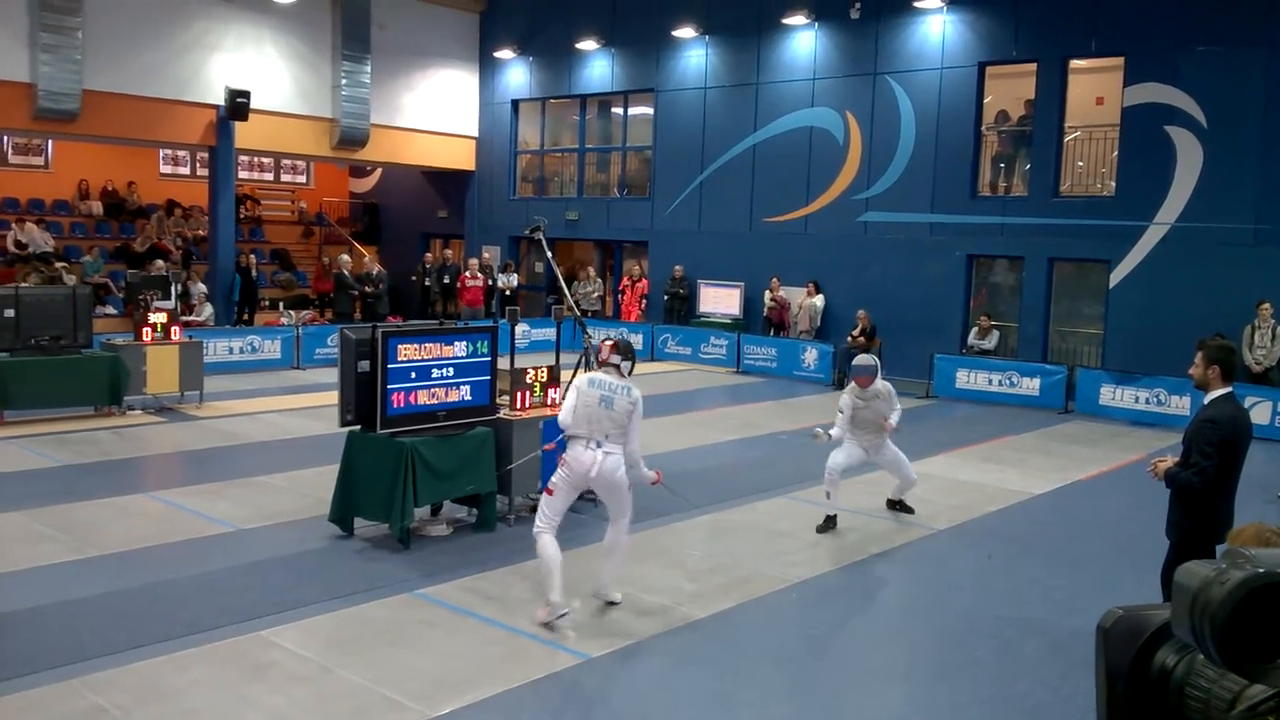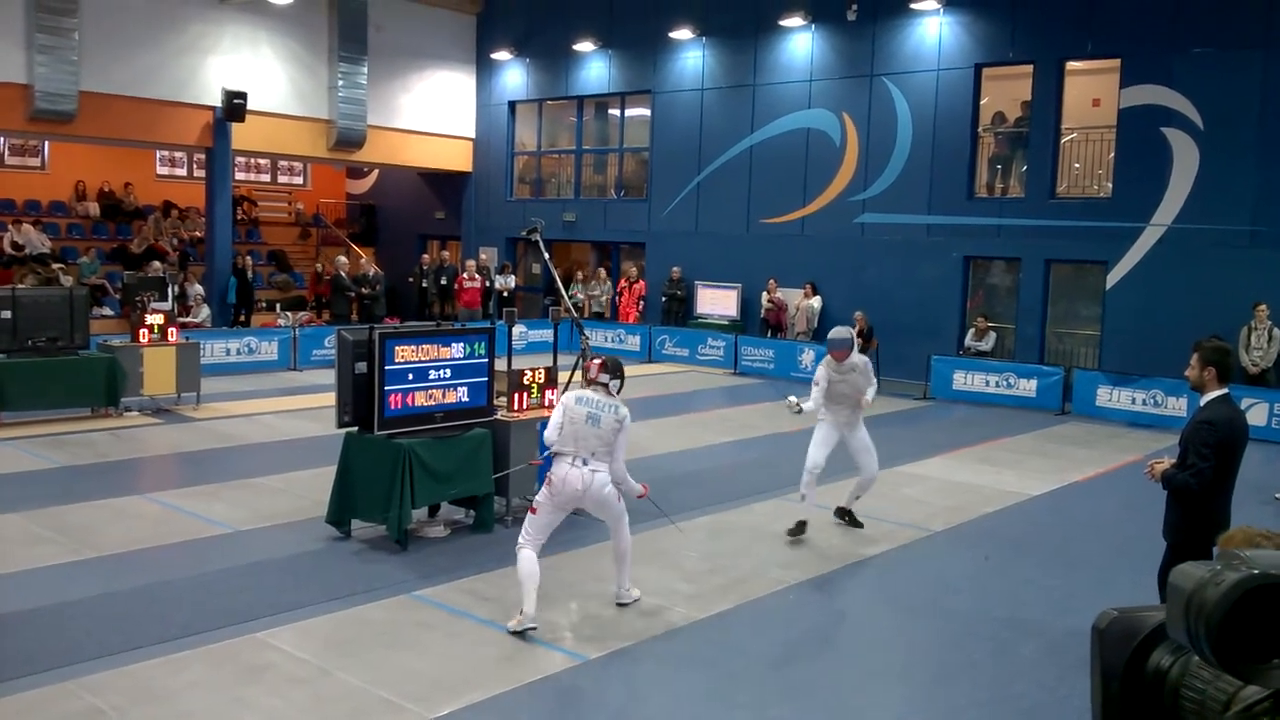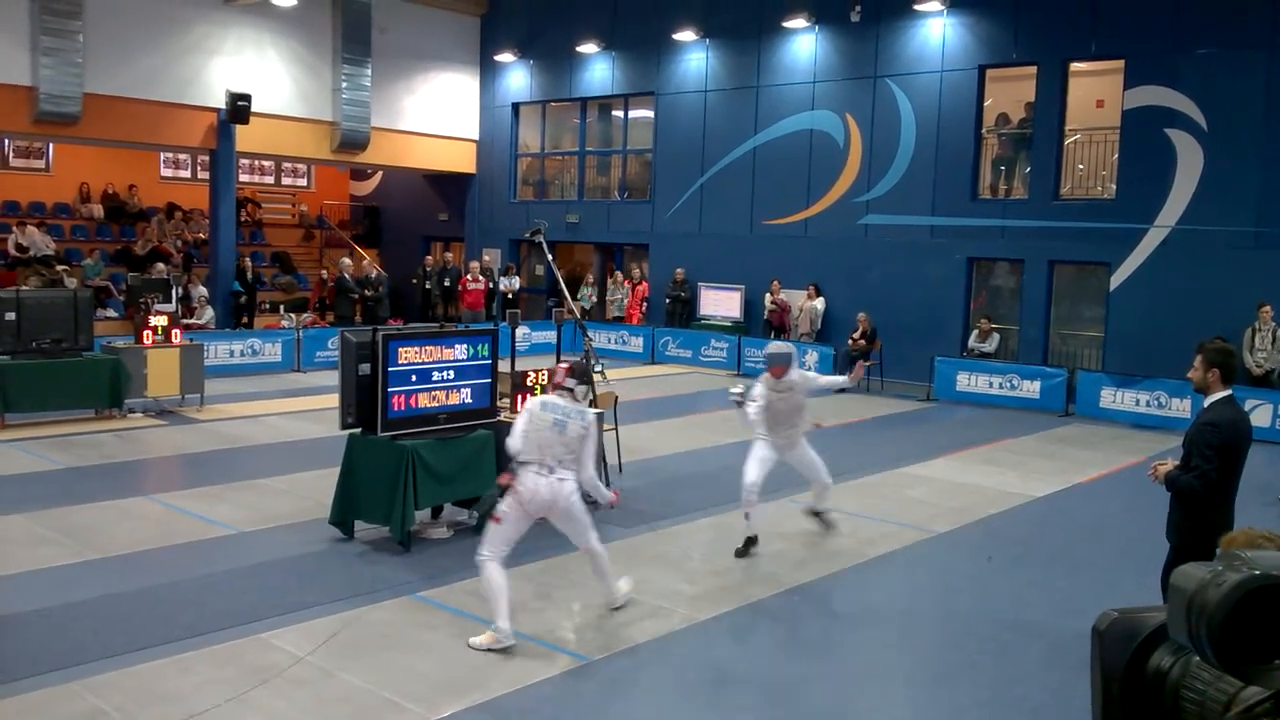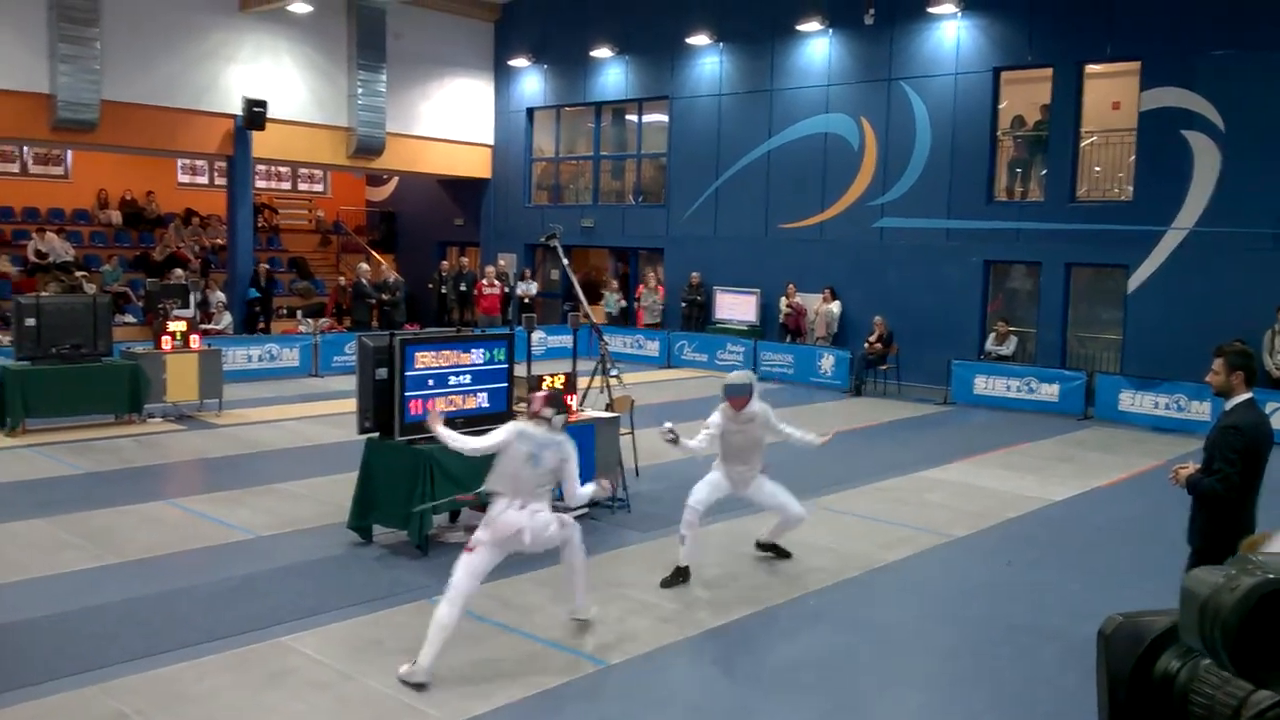
dt=0.4s
person 1, frame 1
left shoulder: (583, 381)
right shoulder: (634, 394)
left elbow: (564, 422)
right elbow: (631, 448)
left wrist: (583, 424)
right wrist: (646, 475)
left hip: (576, 460)
right hip: (612, 465)
left knee: (543, 529)
right knee: (619, 521)
left ankle: (555, 602)
right ankle: (606, 589)
person 1, frame 2
left shoulder: (571, 398)
right shoulder: (621, 412)
left elbow: (550, 440)
right elbow: (617, 466)
right wrist: (635, 489)
left hip: (562, 478)
right hip: (598, 483)
left knee: (527, 545)
right knee: (620, 523)
left ankle: (527, 614)
right ankle: (623, 590)
person 1, frame 3
left shoulder: (536, 403)
right shoulder: (588, 417)
left elbow: (515, 448)
right elbow: (587, 473)
left wrist: (511, 473)
right wrist: (606, 496)
left hip: (528, 489)
right hip: (564, 491)
left knee: (489, 557)
right knee: (588, 540)
left ankle: (502, 631)
right ankle: (615, 593)
person 1, frame 4
left shoulder: (514, 430)
right shoulder: (565, 446)
left elbow: (473, 447)
right elbow: (574, 497)
left wrist: (438, 427)
right wrist: (598, 488)
left hip: (501, 523)
right hip: (539, 525)
left knee: (456, 593)
right knee: (571, 530)
left ankle: (422, 667)
right ankle: (579, 607)
person 2, frame 1
left shoulder: (1211, 419)
right shoulder: (1236, 411)
left elbow: (1198, 481)
left wrist: (1168, 473)
right wrist: (1180, 463)
left hip: (1196, 522)
right hip: (1212, 517)
left knee: (1175, 585)
person 2, frame 2
left shoulder: (1207, 420)
right shoulder: (1233, 413)
left elbow: (1195, 483)
left wrist: (1165, 475)
right wrist: (1177, 465)
left hip: (1193, 524)
right hip: (1209, 520)
person 2, frame 3
left shoulder: (1211, 422)
right shoulder: (1236, 414)
left elbow: (1199, 486)
left wrist: (1169, 477)
right wrist: (1180, 467)
left hip: (1196, 526)
right hip: (1213, 522)
person 2, frame 4
left shoulder: (1233, 425)
right shoulder: (1255, 415)
left elbow: (1222, 490)
left wrist: (1190, 480)
right wrist: (1202, 470)
left hip: (1218, 531)
right hip: (1237, 528)
person 3, frame 1
left shoulder: (886, 389)
right shoulder: (849, 395)
left elbow: (896, 409)
right elbow: (841, 428)
left wrist: (892, 422)
right wrist: (827, 435)
left hip: (881, 443)
right hip: (855, 444)
left knee: (910, 480)
right knee: (833, 465)
left ankle: (894, 500)
right ankle: (831, 516)
person 3, frame 2
left shoulder: (863, 363)
right shoulder: (825, 369)
left elbow: (871, 384)
right elbow: (815, 403)
left wrist: (868, 398)
right wrist: (799, 407)
left hip: (854, 424)
right hip: (829, 422)
left knee: (870, 474)
right knee: (812, 466)
left ankle: (844, 510)
right ankle: (801, 521)
person 3, frame 3
left shoulder: (803, 379)
right shoulder: (762, 386)
left elbow: (827, 382)
right elbow: (753, 421)
left wrist: (849, 379)
right wrist: (742, 406)
left hip: (795, 442)
right hip: (767, 441)
left knee: (824, 482)
right knee: (750, 484)
left ankle: (815, 508)
right ankle: (751, 536)
person 3, frame 4
left shoulder: (762, 412)
right shoulder: (721, 416)
left elbow: (784, 430)
right elbow: (699, 444)
left wrist: (816, 440)
right wrist: (677, 440)
left hip: (753, 479)
right hip: (724, 474)
left knee: (797, 516)
right knee: (694, 505)
left ankle: (767, 543)
right ankle: (682, 568)
